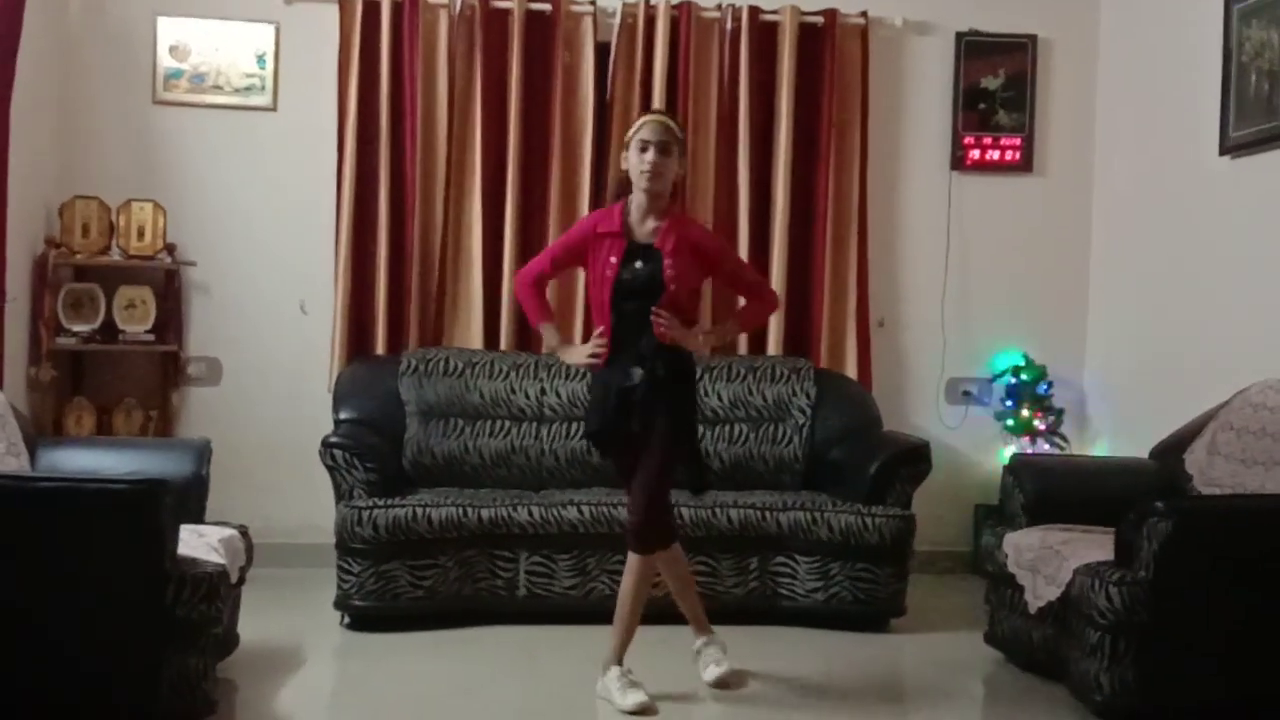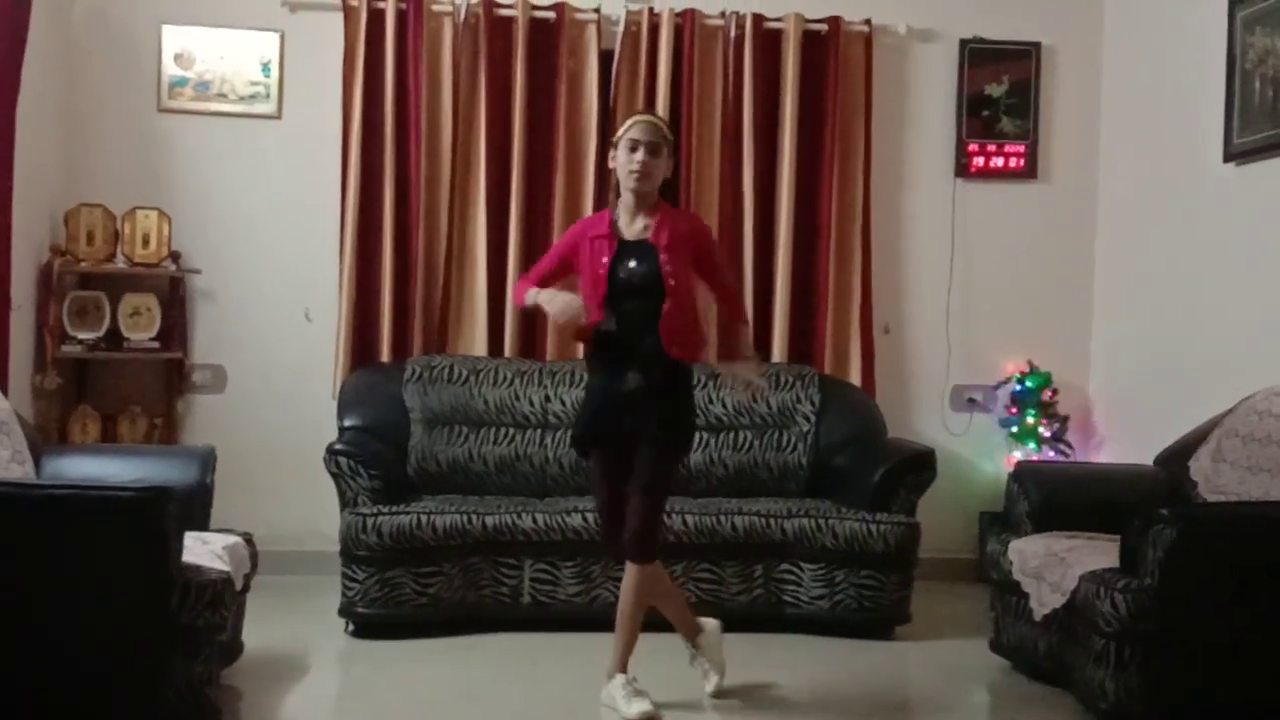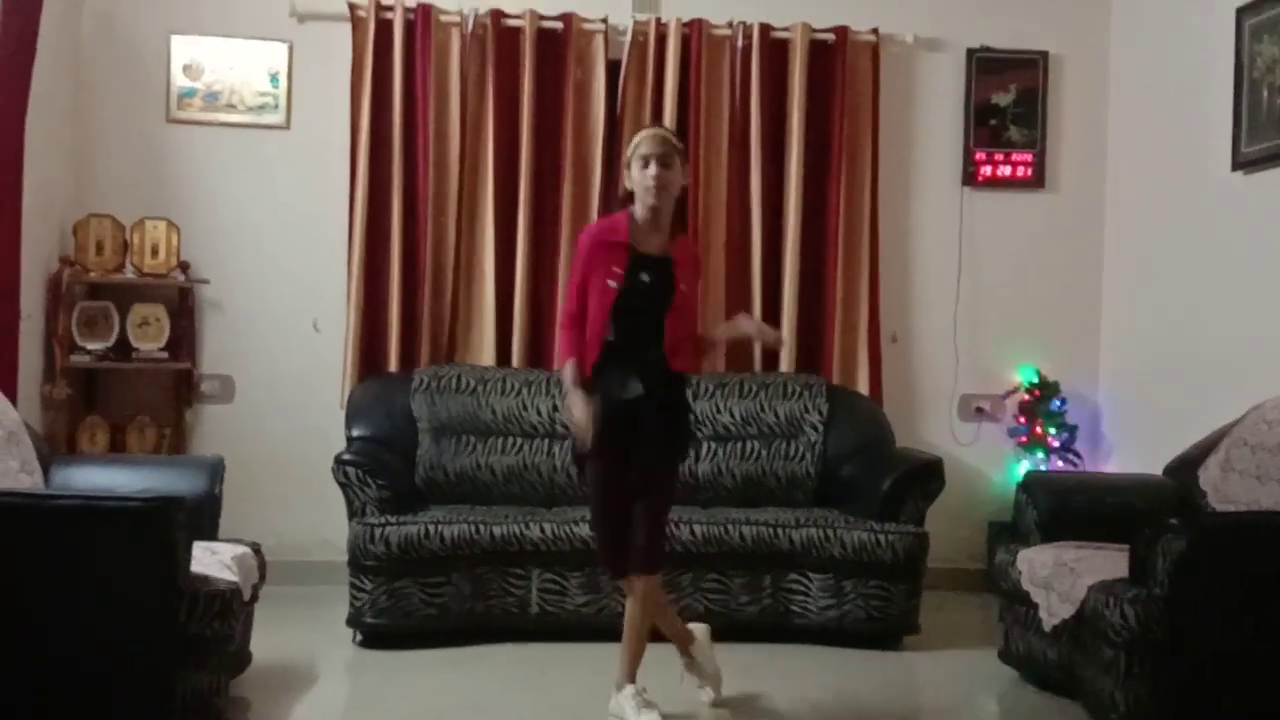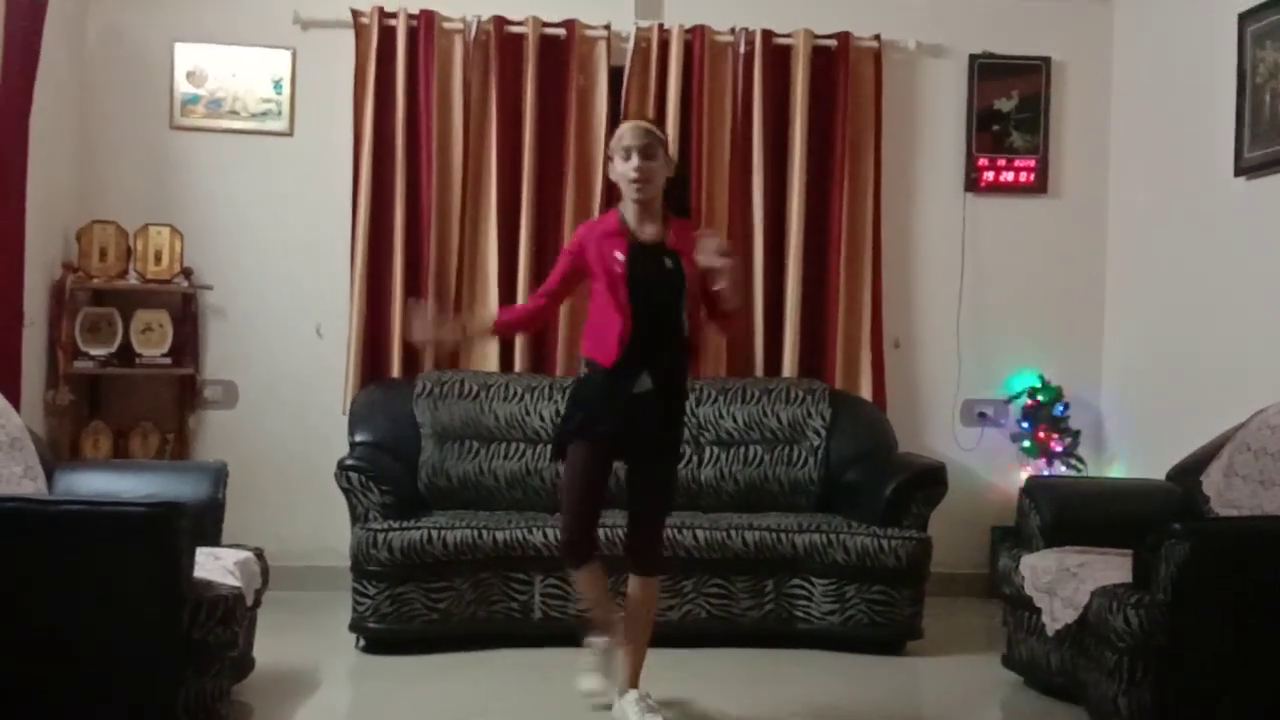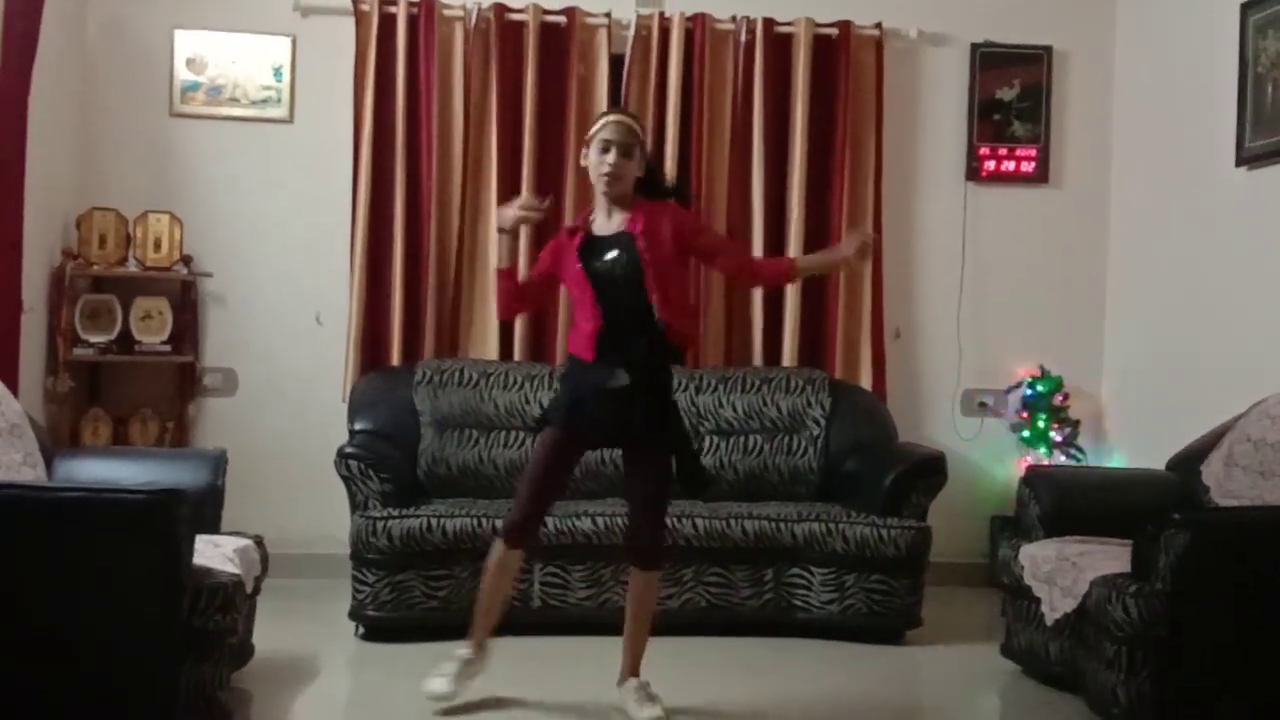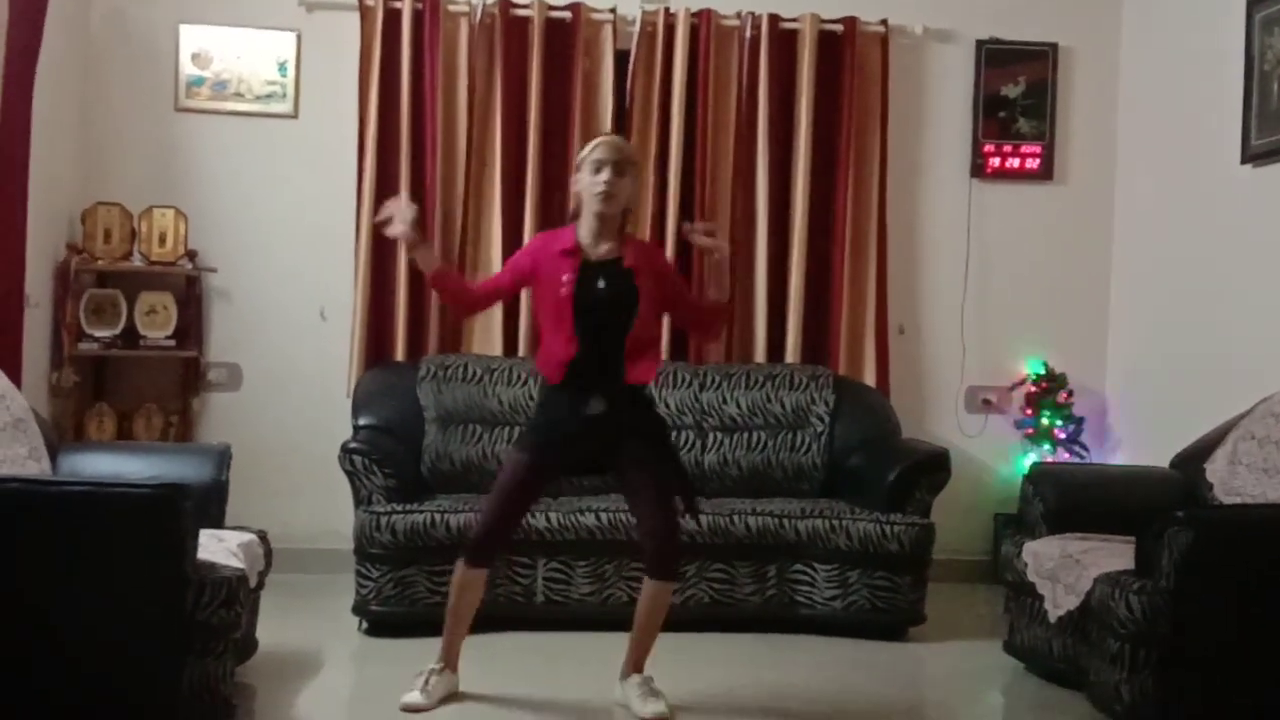
dt=0.2s
person 1, frame 1
left shoulder: (692, 236)
right shoulder: (596, 228)
left elbow: (761, 296)
right elbow: (528, 281)
left wrist: (710, 339)
right wrist: (565, 348)
left hip: (669, 386)
right hip: (616, 386)
left knee: (645, 525)
right knee: (654, 525)
left ankle: (615, 669)
right ankle: (706, 634)
person 1, frame 2
left shoulder: (688, 231)
right shoulder: (585, 233)
left elbow: (728, 296)
right elbow: (528, 286)
left wrist: (740, 361)
right wrist: (554, 300)
left hip: (664, 392)
right hip: (606, 391)
left knee: (640, 533)
right knee: (620, 534)
right ankle: (696, 630)
person 1, frame 3
left shoulder: (683, 251)
right shoulder: (599, 237)
right elbow: (572, 323)
left wrist: (738, 331)
right wrist: (573, 391)
left hip: (662, 404)
right hip: (619, 409)
left knee: (646, 547)
right knee: (609, 545)
right ankle: (685, 638)
person 1, frame 4
left shoulder: (688, 237)
right shoulder: (598, 236)
left elbow: (719, 312)
right elbow: (538, 308)
left wrist: (718, 278)
right wrist: (460, 329)
left hip: (662, 400)
right hip: (604, 391)
left knee: (646, 542)
right knee: (577, 536)
right ankle: (608, 631)
person 1, frame 5
left shoulder: (674, 226)
right shoulder: (569, 240)
left elbow: (757, 272)
right elbow: (511, 305)
left wrist: (837, 256)
right wrist: (505, 238)
left hip: (648, 392)
right hip: (583, 388)
left knee: (645, 538)
right knee: (521, 521)
right ankle: (473, 650)
person 1, frame 6
left shoulder: (648, 261)
right shoulder: (545, 253)
left elbow: (705, 323)
right elbow: (469, 299)
left wrist: (720, 266)
right wrist: (419, 250)
left hip: (628, 419)
right hip: (560, 414)
left knee: (665, 550)
right knee: (486, 537)
right ankle: (445, 668)
